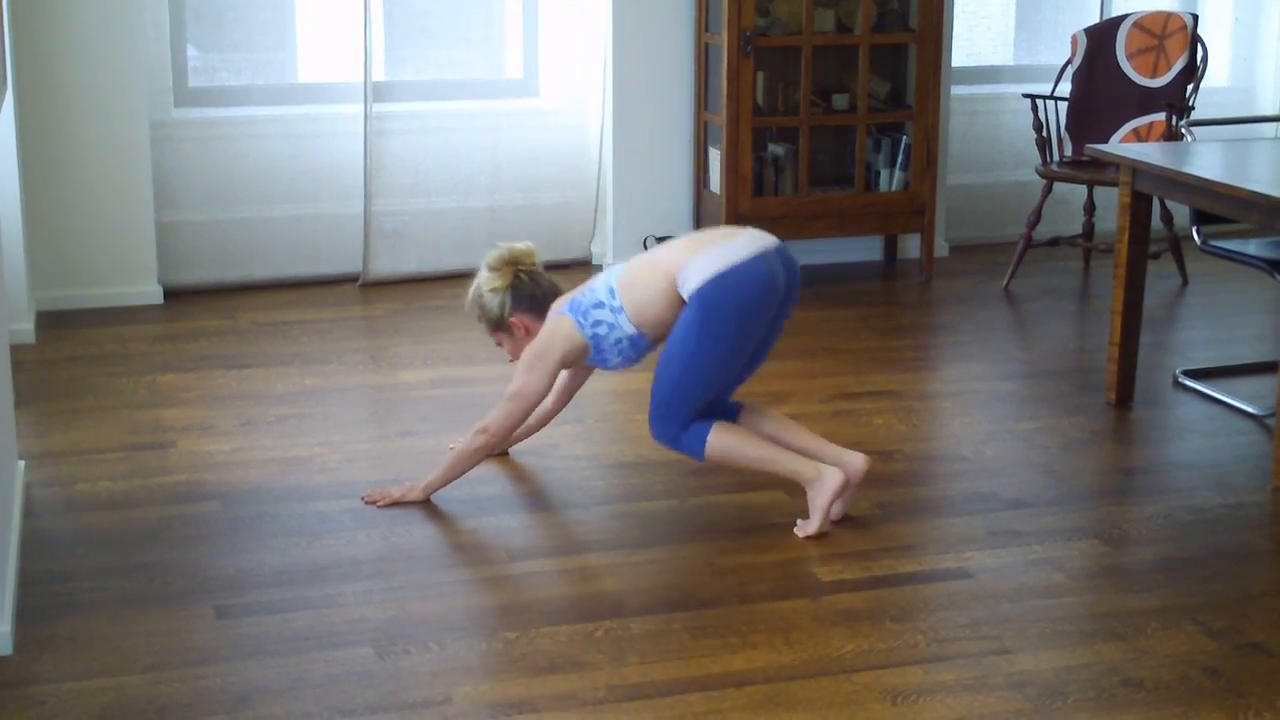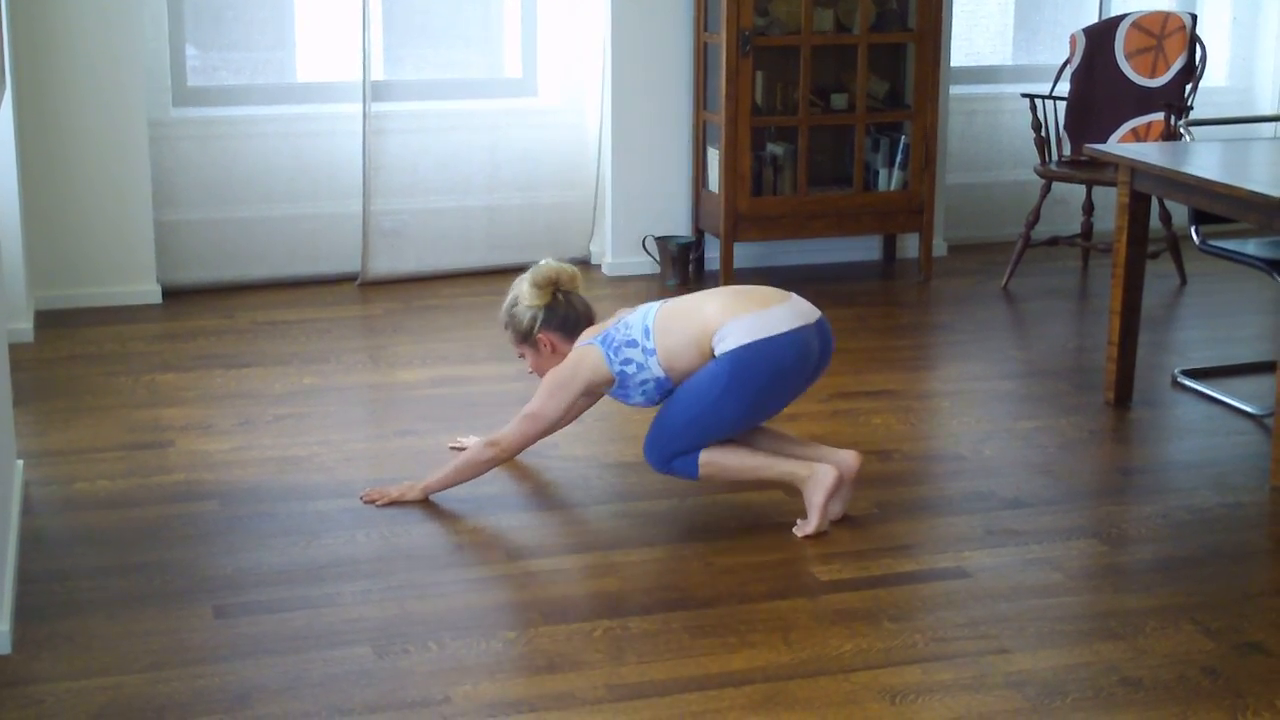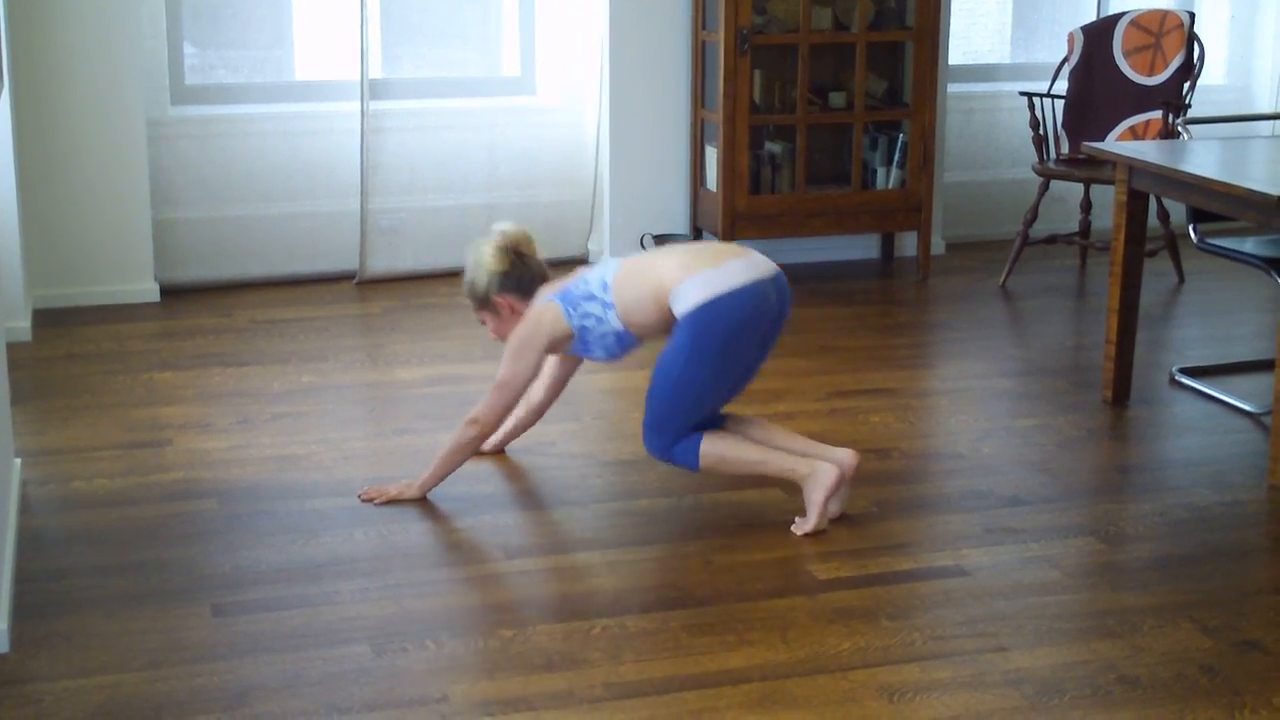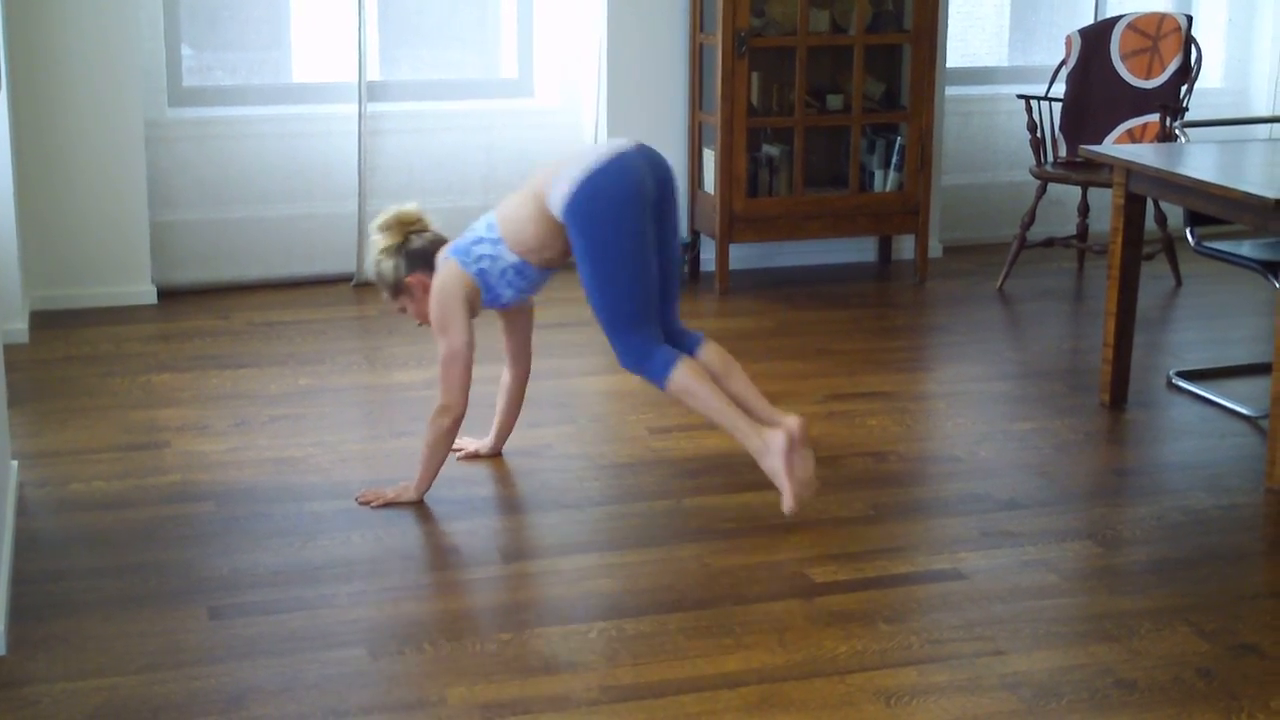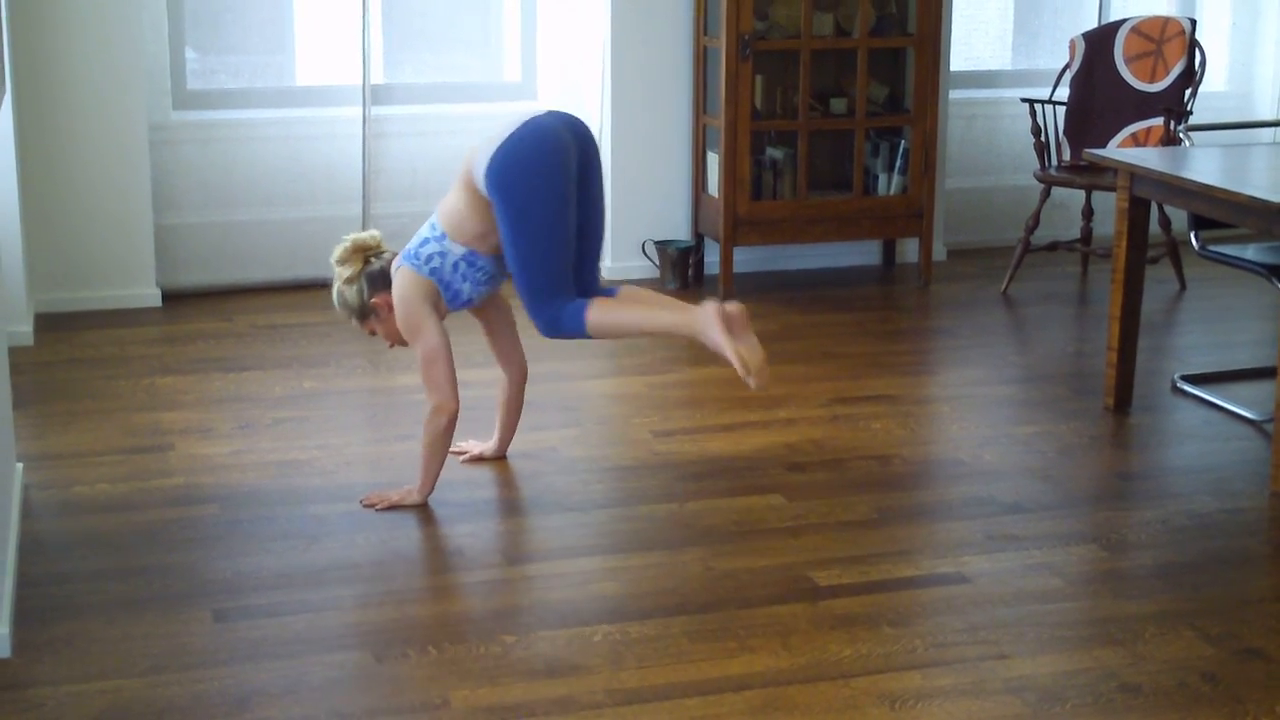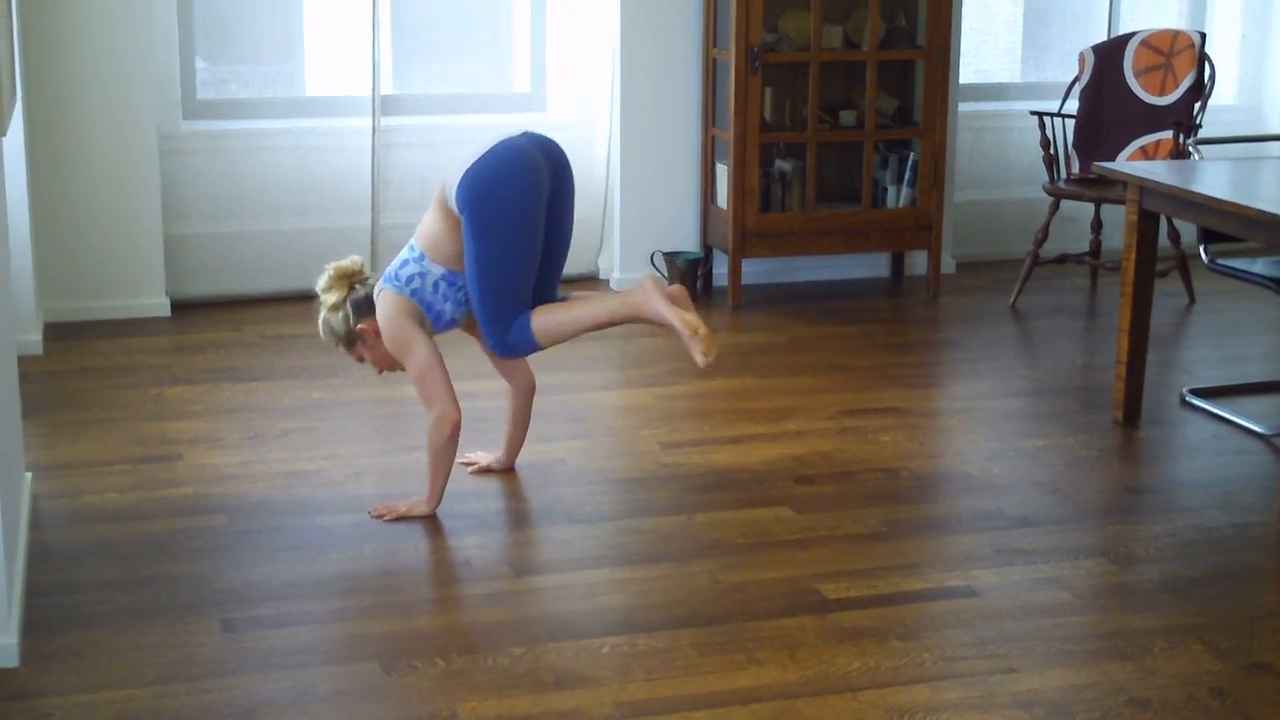
dt=0.2s
person 1, frame 1
left shoulder: (557, 334)
right shoulder: (583, 315)
left elbow: (493, 429)
right elbow: (551, 400)
left wrist: (424, 487)
right wrist: (498, 440)
left hip: (734, 282)
right hip: (761, 255)
left knee: (672, 426)
right knee: (704, 410)
left ankle: (817, 475)
right ankle: (839, 459)
person 1, frame 2
left shoulder: (583, 359)
right shoulder: (607, 338)
left elbow: (505, 443)
right elbow: (564, 411)
left wrist: (422, 488)
right wrist: (495, 446)
left hip: (768, 345)
right hip: (805, 329)
left knee: (665, 453)
right knee: (703, 431)
left ankle: (815, 473)
right ankle: (833, 458)
person 1, frame 3
left shoulder: (545, 318)
right shoulder: (567, 300)
left elbow: (483, 420)
right elbow: (548, 386)
left wrist: (421, 484)
right wrist: (498, 440)
left hip: (726, 305)
right hip: (765, 283)
left knee: (669, 440)
right knee: (696, 417)
left ankle: (815, 472)
right ankle: (826, 456)
person 1, frame 4
left shoulder: (449, 283)
right shoulder: (489, 278)
left elbow: (449, 405)
right elbow: (518, 364)
left wrist: (417, 488)
right wrist: (493, 442)
left hip: (598, 190)
right hip: (638, 162)
left knee: (640, 348)
right knee: (663, 335)
left ankle: (765, 442)
right ankle: (778, 422)
person 1, frame 5
left shoulder: (408, 293)
right shoulder: (465, 286)
left elbow: (443, 405)
right elbow: (514, 366)
left wrist: (421, 490)
right wrist: (498, 445)
left hip: (527, 154)
right hip: (561, 133)
left knee: (557, 316)
right knee: (579, 297)
left ankle: (702, 321)
right ankle: (713, 315)
person 1, frame 6
left shoulder: (391, 314)
left elbow: (445, 415)
right elbow: (522, 376)
left wrist: (430, 501)
right wrist: (506, 457)
left hip: (500, 175)
right hip: (537, 155)
left knee: (506, 336)
right knee: (534, 314)
left ankle: (639, 301)
right ankle: (648, 302)
